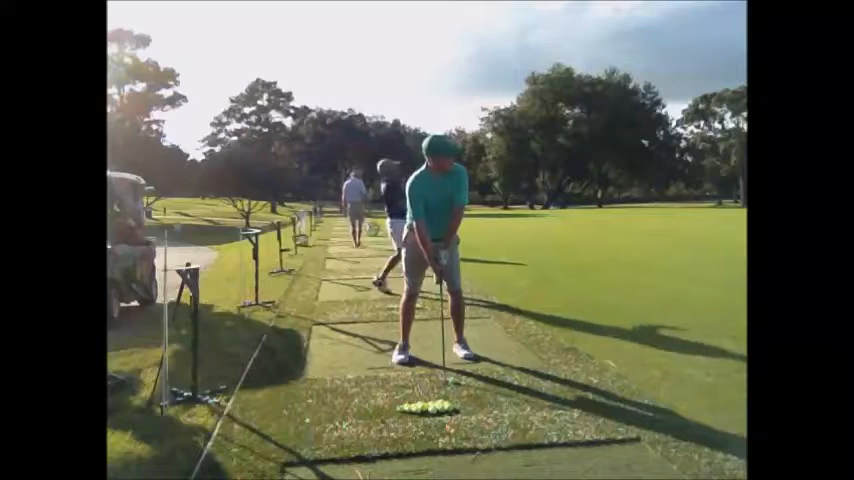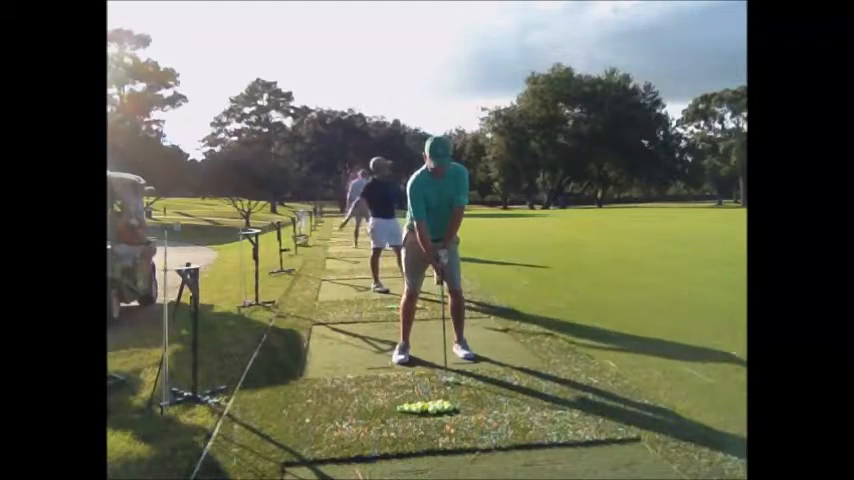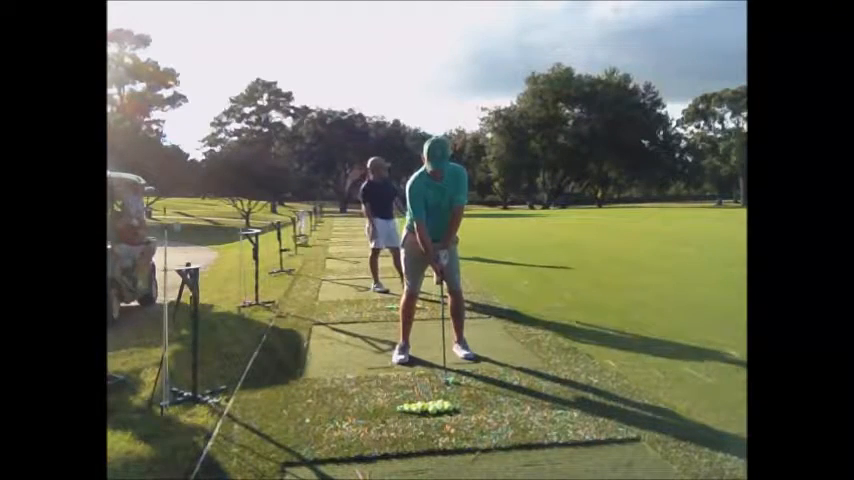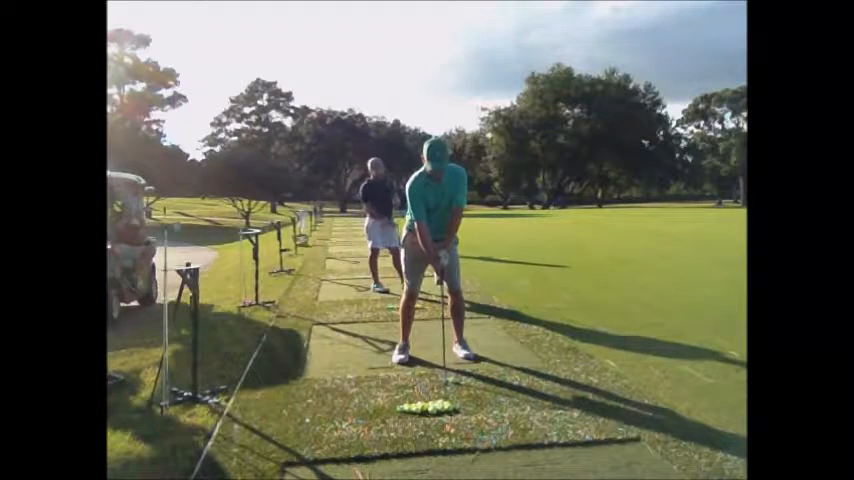
dt=0.5s
person 1, frame 1
left shoulder: (459, 173)
right shoulder: (415, 183)
left elbow: (458, 212)
right elbow: (420, 226)
left wrist: (445, 247)
right wrist: (431, 261)
left hip: (447, 240)
right hip: (417, 240)
left knee: (456, 291)
right knee: (411, 292)
left ankle: (460, 341)
right ankle: (403, 344)
person 1, frame 2
left shoulder: (460, 173)
right shoulder: (416, 183)
left elbow: (458, 212)
right elbow: (420, 225)
left wrist: (444, 247)
right wrist: (433, 260)
left hip: (447, 239)
right hip: (417, 239)
left knee: (456, 290)
right knee: (411, 292)
left ankle: (460, 341)
right ankle: (403, 344)
person 1, frame 3
left shoulder: (459, 174)
right shoulder: (415, 184)
left elbow: (457, 212)
right elbow: (420, 226)
left wrist: (444, 247)
right wrist: (432, 261)
left hip: (446, 240)
right hip: (416, 240)
left knee: (456, 291)
right knee: (411, 292)
left ankle: (459, 341)
right ankle: (403, 344)
person 1, frame 4
left shoulder: (458, 174)
right shoulder: (414, 184)
left elbow: (457, 213)
right elbow: (421, 226)
left wrist: (444, 248)
right wrist: (433, 260)
left hip: (446, 239)
right hip: (416, 240)
left knee: (456, 291)
right knee: (411, 292)
left ankle: (459, 341)
right ankle: (403, 344)
person 2, frame 1
left shoulder: (393, 184)
right shoulder: (389, 187)
right elbow: (401, 204)
left hip: (402, 220)
right hip: (396, 221)
right knee: (401, 253)
right ankle: (380, 279)
person 2, frame 2
left shoulder: (391, 183)
right shoulder: (371, 185)
left elbow: (399, 199)
right elbow: (359, 202)
right wrist: (348, 218)
left hip: (392, 220)
right hip: (378, 221)
left knee: (399, 250)
right knee: (377, 251)
right ankle: (376, 282)
person 2, frame 3
left shoulder: (388, 183)
right shoulder: (367, 187)
left elbow: (395, 201)
right elbow: (366, 209)
right wrist: (372, 225)
left hip: (390, 221)
right hip: (377, 222)
left knee: (396, 251)
right knee: (375, 252)
left ankle: (404, 280)
right ankle: (376, 283)
person 2, frame 4
left shoulder: (387, 183)
right shoulder: (366, 187)
left elbow: (394, 201)
right elbow: (368, 208)
right wrist: (383, 219)
left hip: (389, 222)
right hip: (375, 222)
left knee: (395, 251)
right knee: (374, 252)
left ankle: (403, 280)
right ankle: (376, 283)
